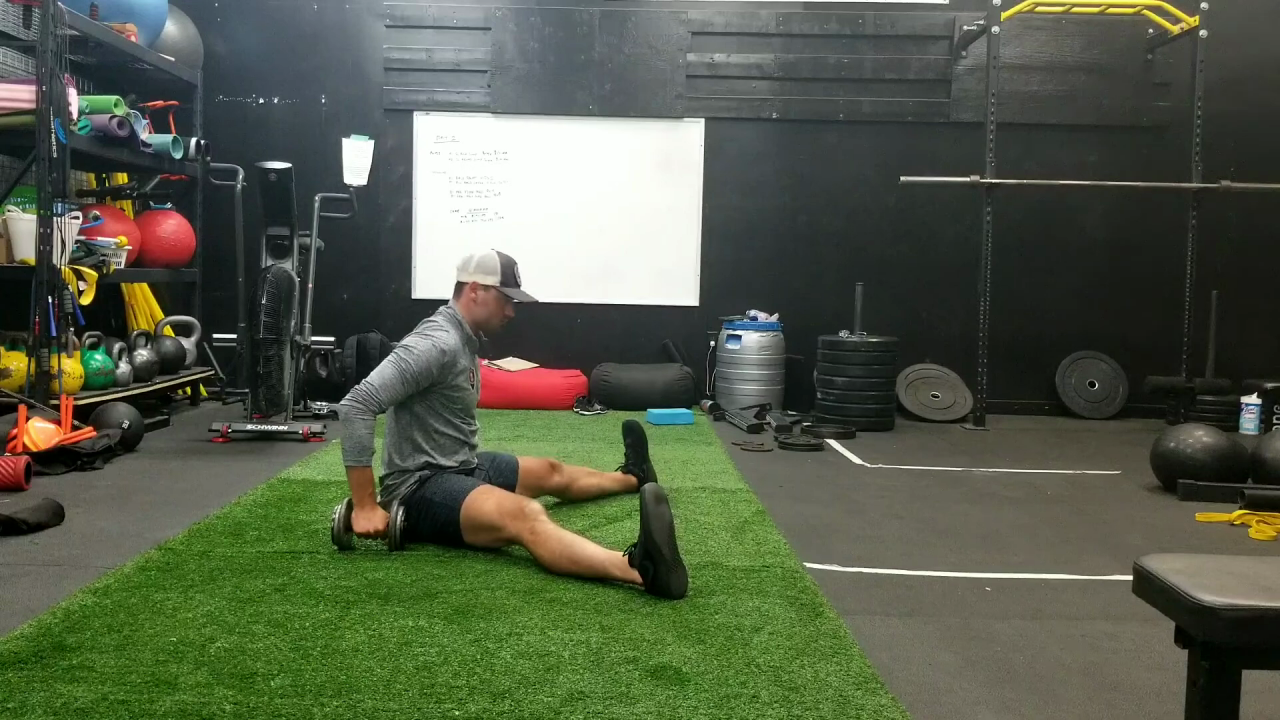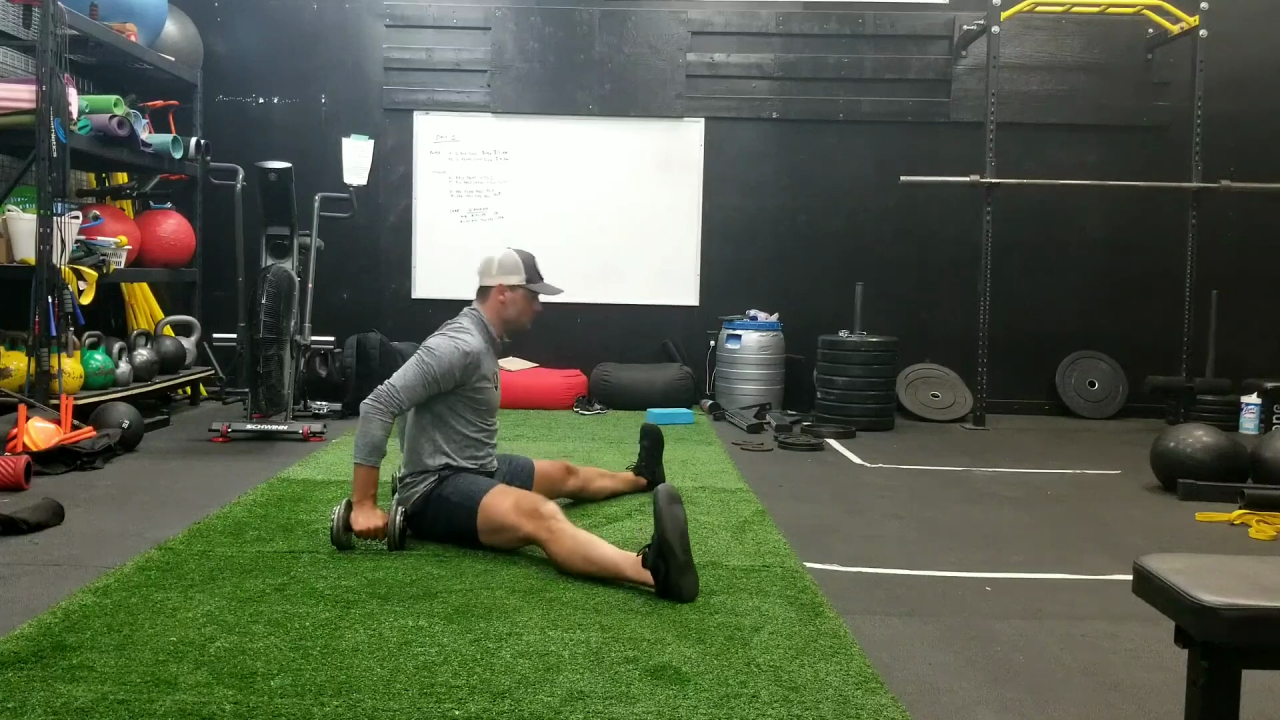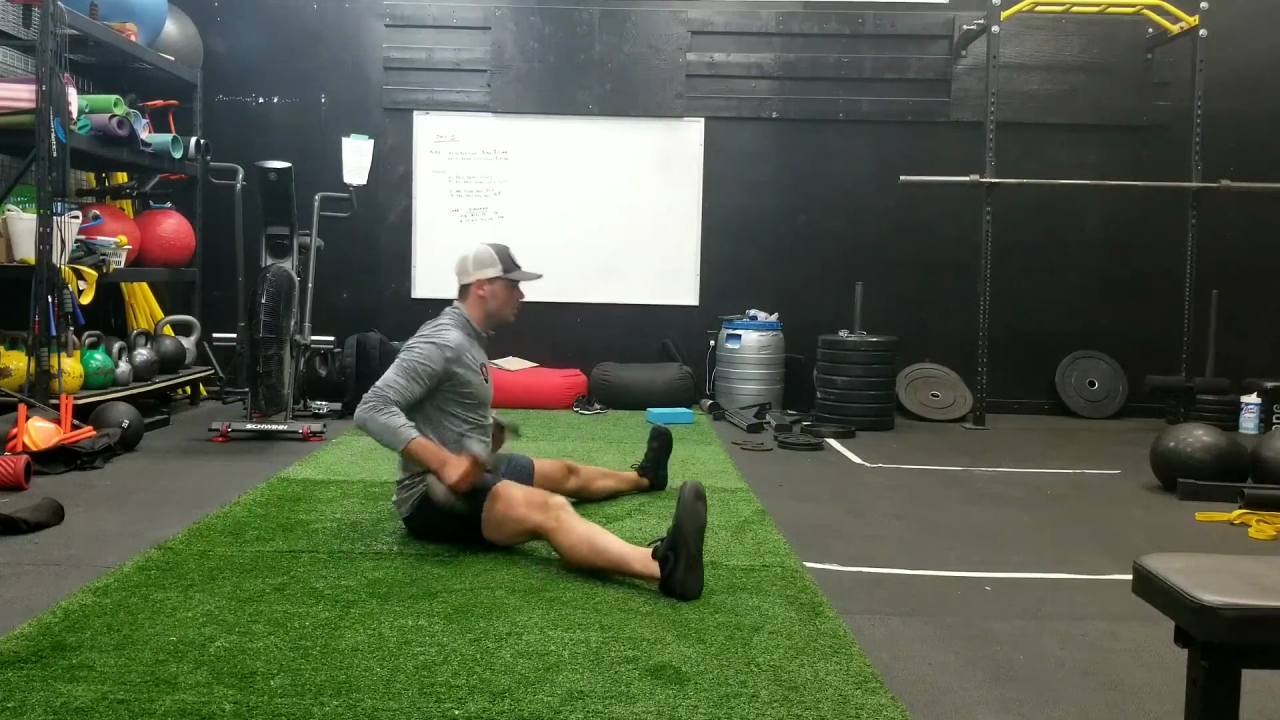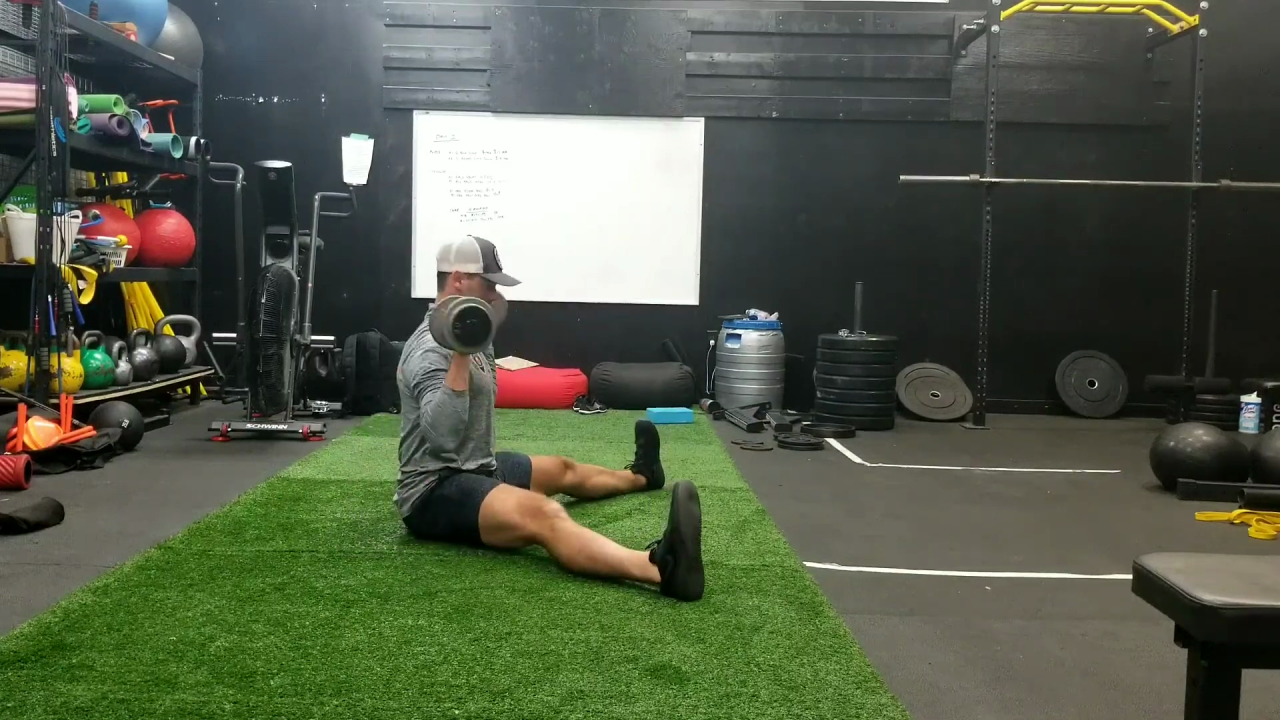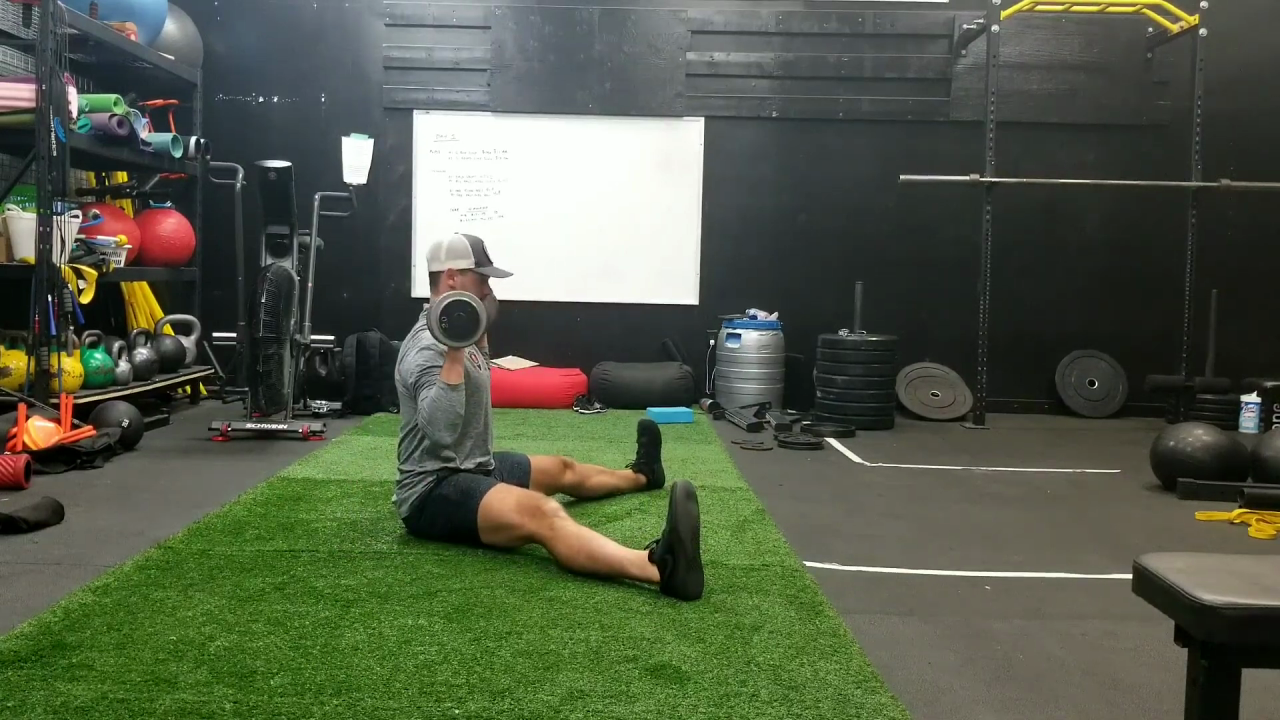
dt=0.5s
person 1, frame 1
left shoulder: (463, 339)
right shoulder: (436, 344)
right elbow: (355, 405)
right wrist: (366, 506)
right hip: (421, 489)
left knee: (549, 472)
right knee: (525, 516)
left ankle: (633, 477)
right ankle: (641, 569)
person 1, frame 2
left shoulder: (482, 340)
right shoulder: (461, 346)
right elbow: (378, 405)
right wrist: (364, 505)
right hip: (436, 491)
left knee: (565, 474)
right knee: (540, 516)
left ankle: (641, 478)
right ankle: (653, 569)
person 1, frame 3
left shoulder: (470, 338)
right shoulder: (442, 343)
right elbow: (371, 410)
right wrist: (443, 462)
left hip: (464, 474)
right hip: (439, 494)
left knee: (566, 473)
right knee: (548, 509)
left ankle: (643, 477)
right ankle: (664, 565)
person 1, frame 4
right shoulder: (431, 348)
left elbow: (482, 395)
right elbow: (444, 434)
right wrist: (461, 355)
right hip: (433, 491)
left knee: (562, 470)
right knee: (543, 515)
left ankle: (641, 475)
right ankle: (662, 567)
person 1, frame 5
right shoulder: (428, 346)
right elbow: (442, 429)
left wrist: (478, 338)
right wrist: (454, 353)
right hip: (432, 491)
left knee: (561, 470)
right knee: (541, 514)
left ankle: (641, 475)
right ankle: (660, 567)
